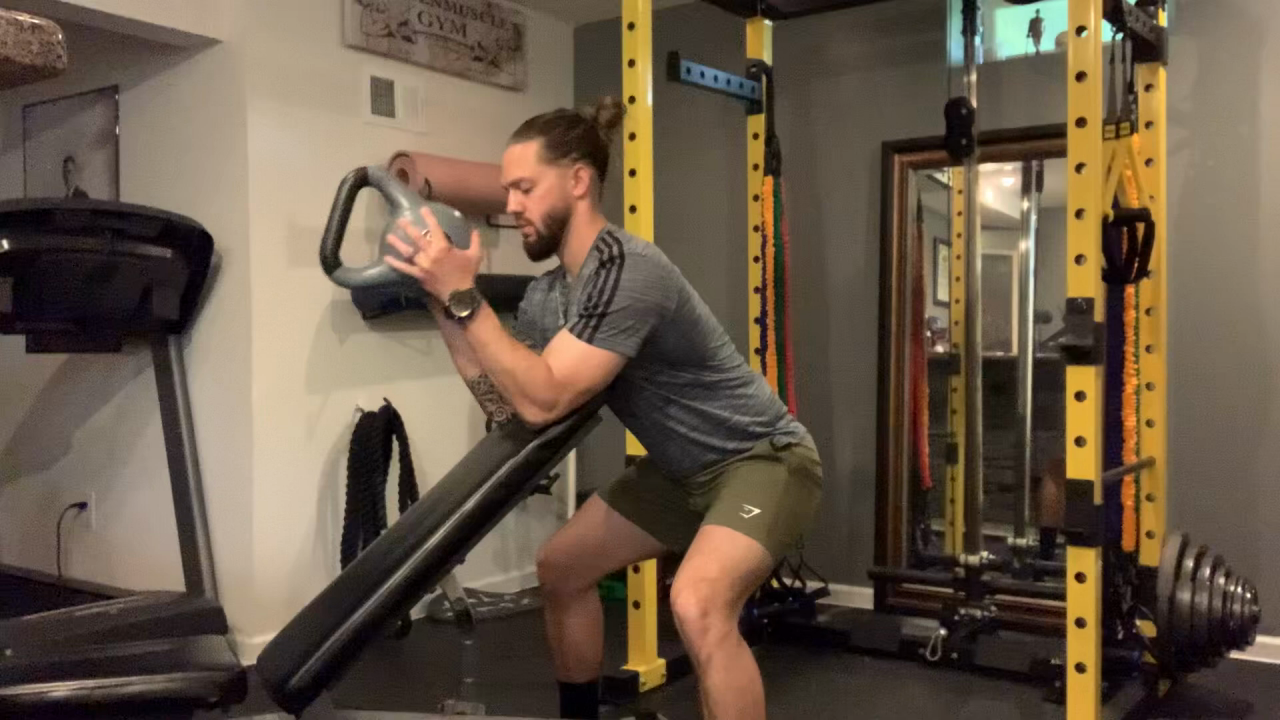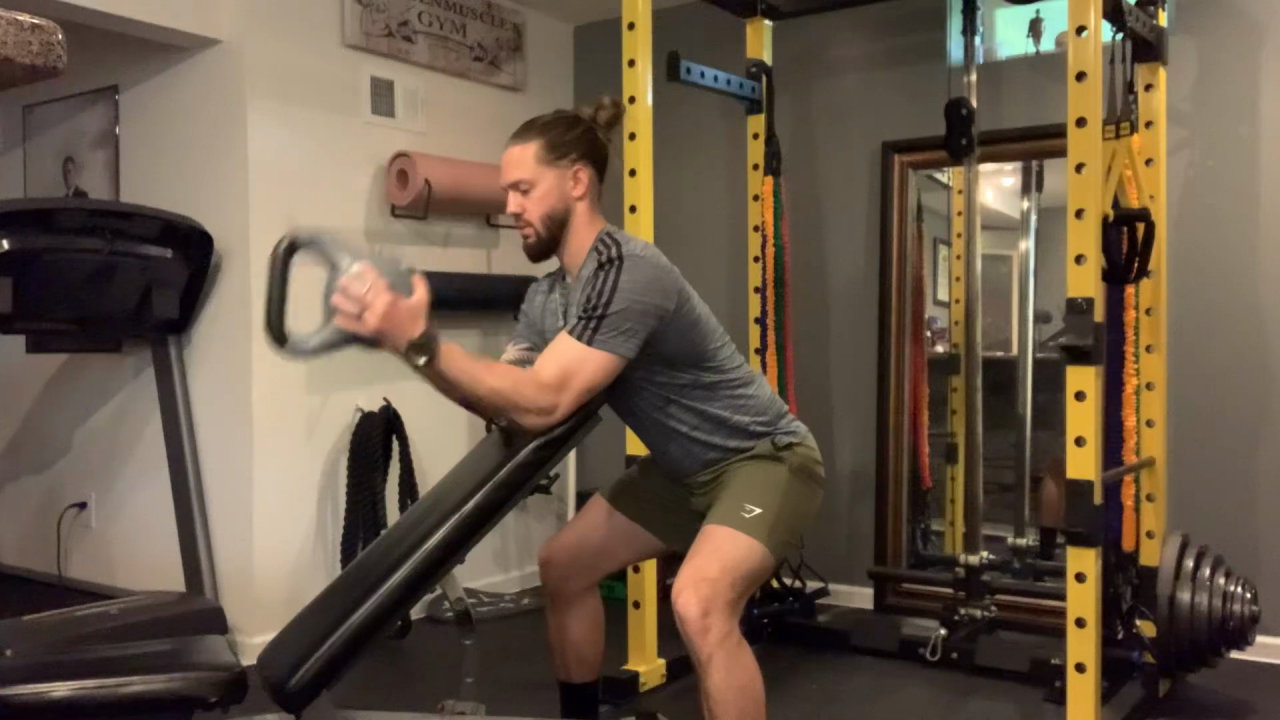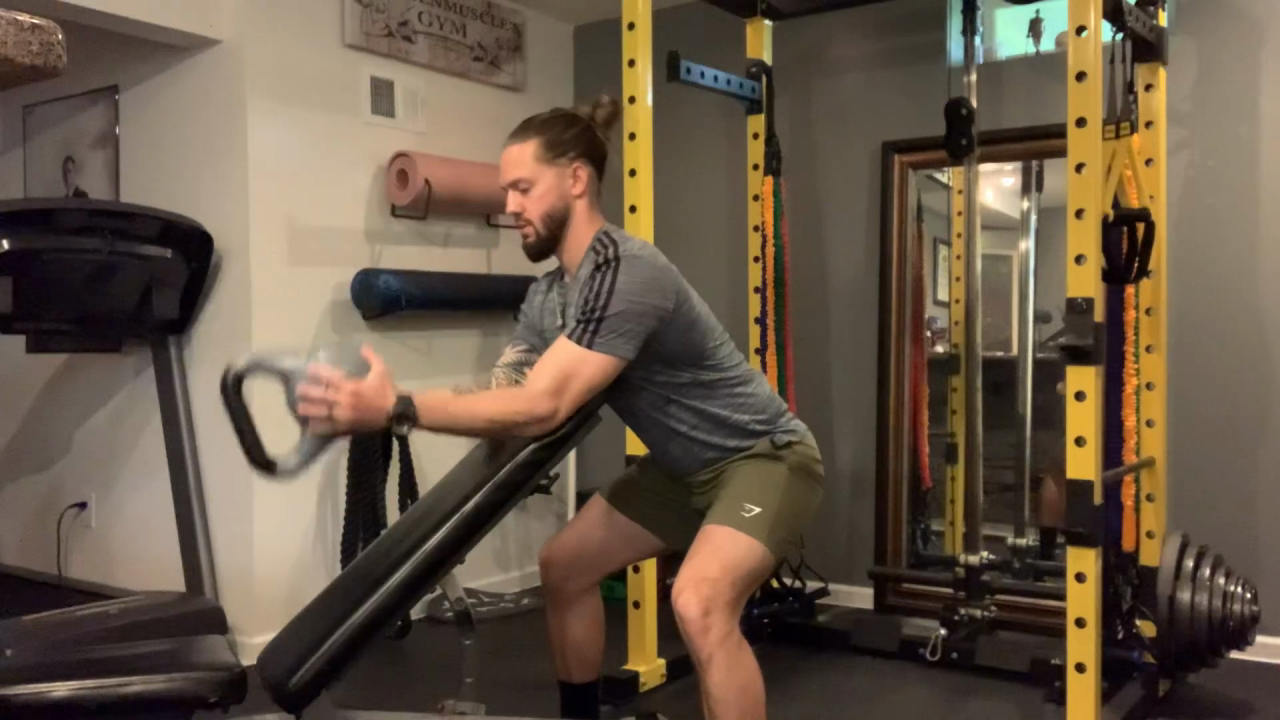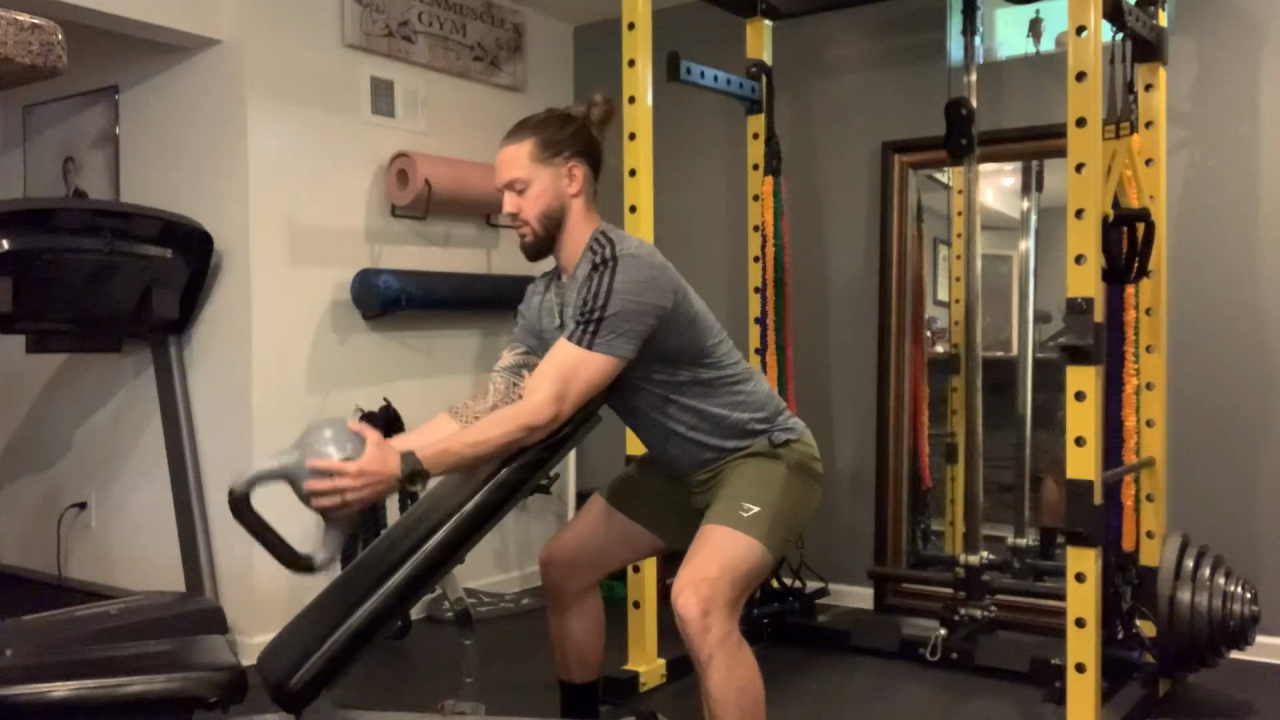
dt=0.3s
person 1, frame 1
left shoulder: (630, 272)
right shoulder: (547, 294)
left elbow: (545, 400)
right elbow: (505, 401)
left wrist: (461, 297)
right wrist: (443, 302)
left hip: (763, 458)
right hip: (682, 466)
left knee: (698, 605)
right knee: (561, 566)
person 1, frame 2
left shoulder: (628, 272)
right shoulder: (547, 296)
left elbow: (542, 404)
right elbow: (504, 401)
left wrist: (418, 341)
right wrist: (411, 339)
left hip: (764, 457)
right hip: (683, 465)
left knee: (699, 604)
right knee: (564, 566)
person 1, frame 3
left shoulder: (627, 273)
right shoulder: (547, 298)
left elbow: (540, 408)
right elbow: (501, 396)
left wrist: (396, 406)
right wrist: (372, 404)
left hip: (764, 456)
right hip: (681, 464)
left knee: (699, 603)
right knee: (563, 566)
person 1, frame 4
left shoulder: (625, 273)
right shoulder: (544, 299)
left elbow: (539, 414)
right elbow: (496, 404)
left wrist: (402, 466)
right wrist: (389, 449)
left hip: (762, 455)
right hip: (682, 462)
left knee: (698, 603)
right knee: (563, 566)
